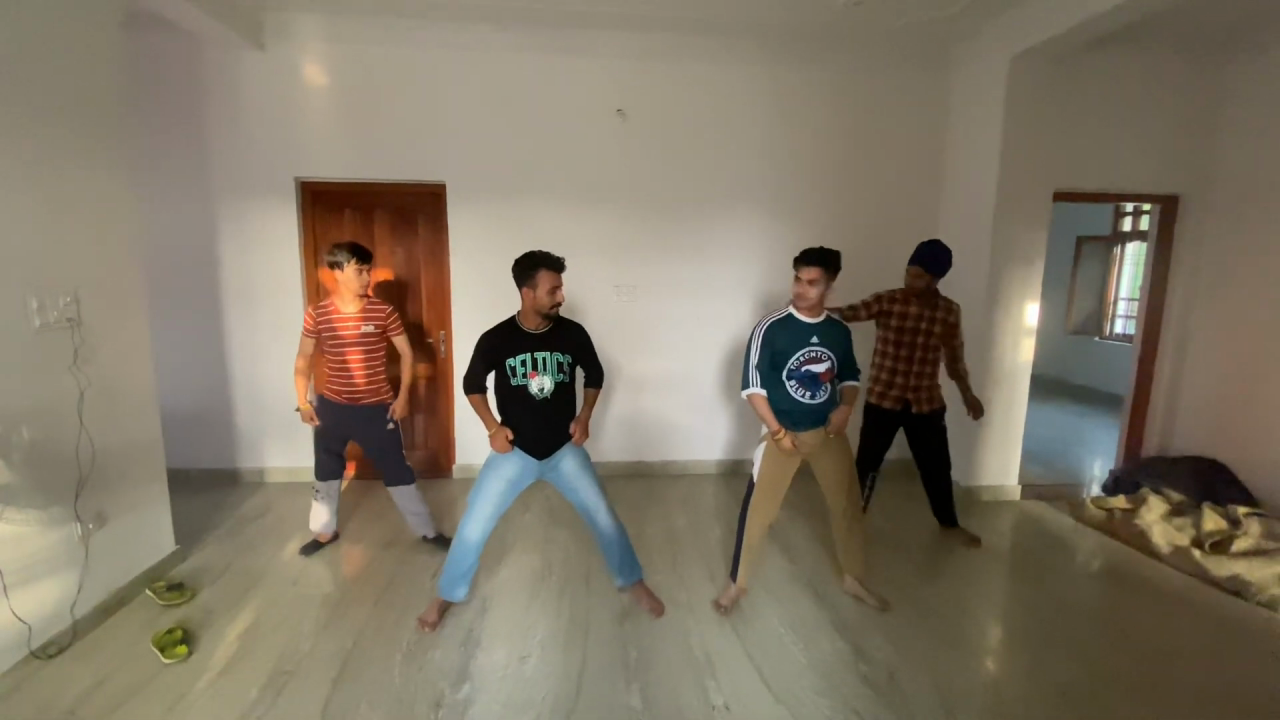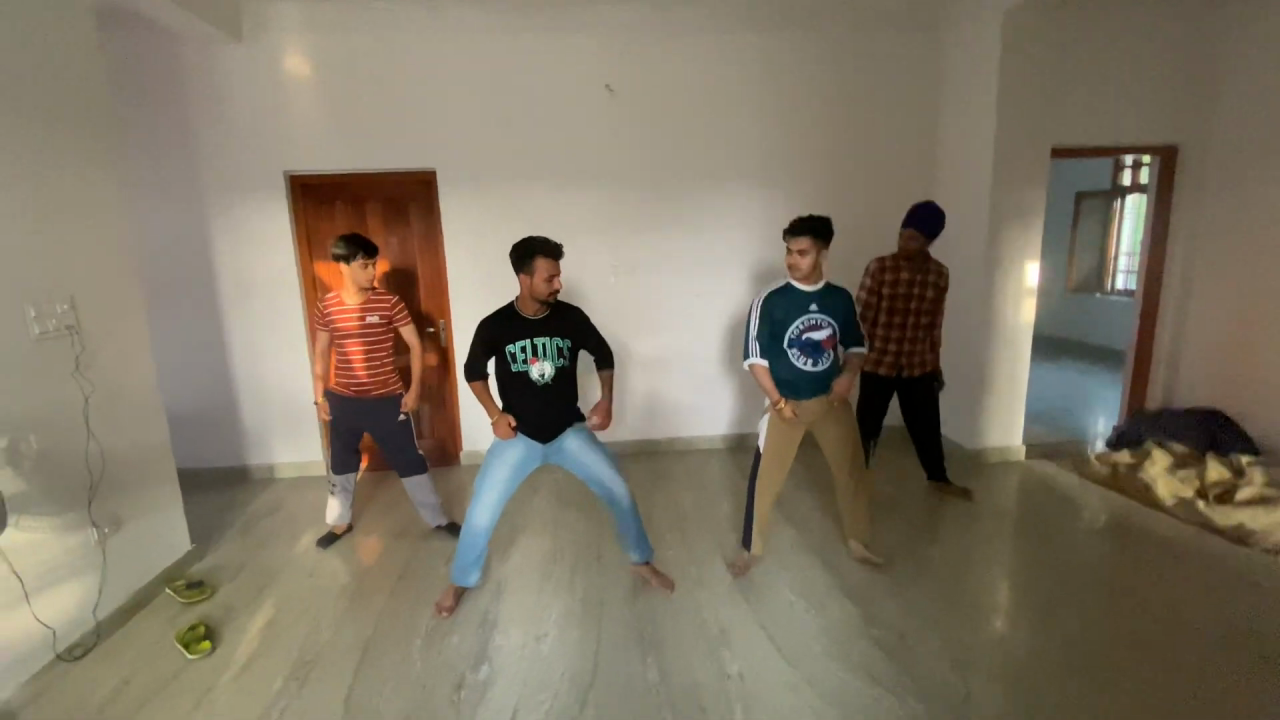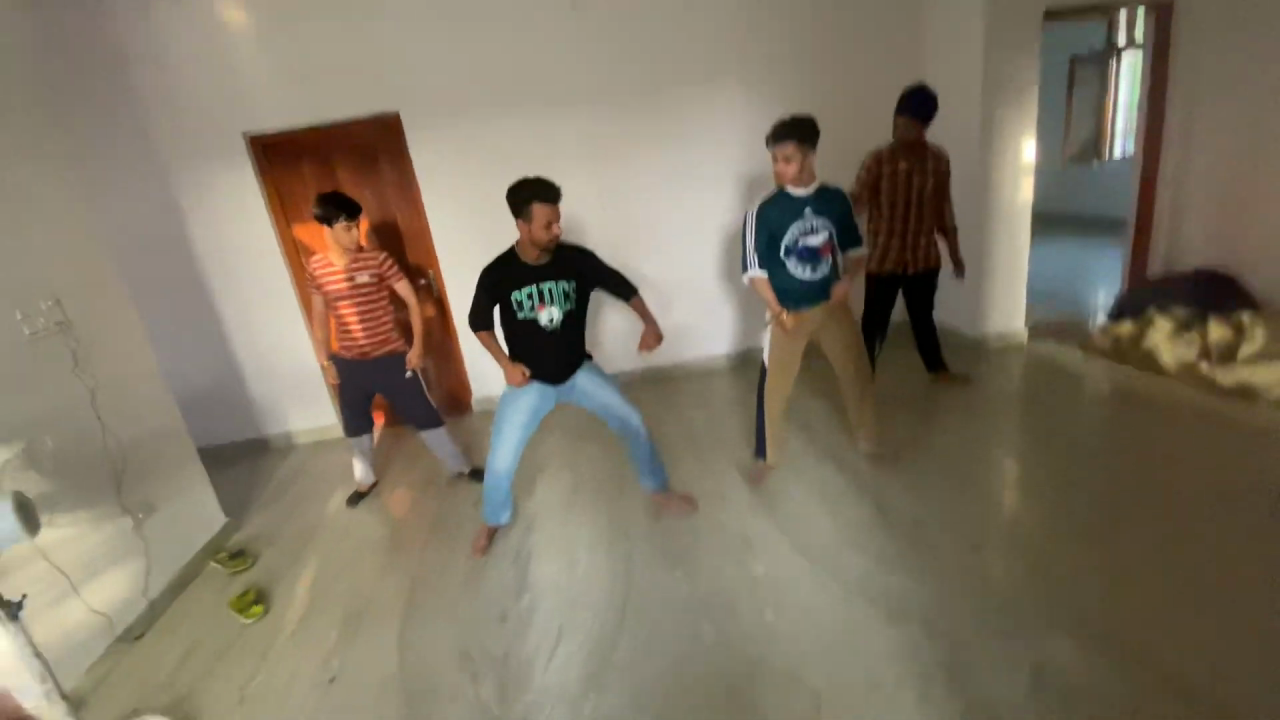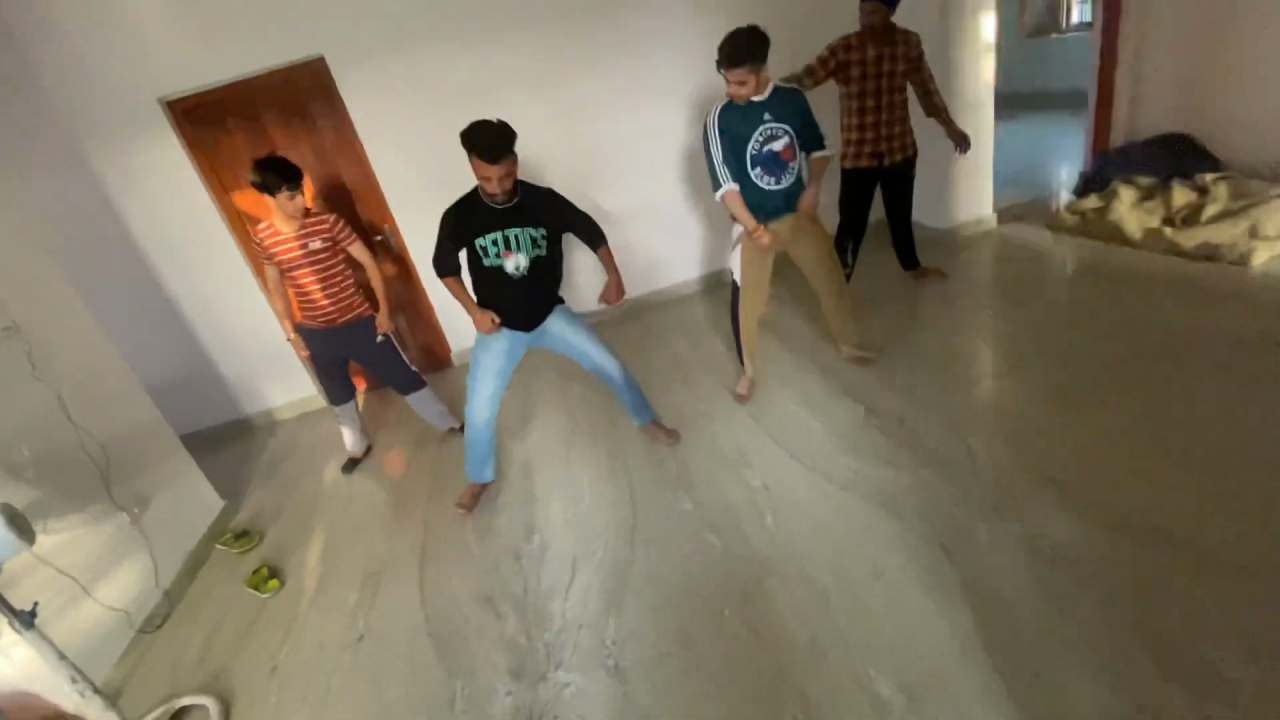
dt=0.2s
person 1, frame 1
left shoulder: (573, 334)
right shoulder: (496, 339)
left elbow: (594, 375)
right elbow: (473, 384)
left wrist: (584, 417)
right wrist: (493, 427)
left hip: (563, 449)
right hip: (514, 450)
left knee: (604, 520)
right knee: (473, 529)
left ankle: (633, 582)
right ankle: (445, 597)
person 1, frame 2
left shoulder: (572, 317)
right shoulder: (495, 326)
left elbow: (604, 356)
right elbow: (474, 371)
left wrist: (606, 400)
right wrist: (495, 414)
left hip: (569, 430)
right hip: (519, 435)
left knee: (619, 492)
right knee: (480, 516)
left ankle: (642, 561)
right ankle: (460, 582)
person 1, frame 3
left shoulder: (576, 259)
right shoulder: (497, 273)
left elbow: (621, 285)
right elbow: (479, 320)
left wrist: (649, 323)
right wrist: (505, 363)
left hip: (578, 370)
right hip: (530, 380)
left knee: (633, 424)
right knee: (501, 461)
left ankle: (659, 490)
right ankle: (493, 521)
person 1, frame 4
left shoulder: (544, 201)
right shoulder: (459, 216)
left elbow: (590, 231)
right elbow: (444, 266)
left wrist: (614, 276)
right wrist: (474, 309)
left hip: (550, 315)
right hip: (500, 327)
left knee: (611, 367)
right knee: (479, 413)
left ankle: (648, 422)
right ankle: (479, 479)
person 2, frame 1
left shoulder: (840, 332)
right shoulder: (770, 328)
left elbow: (850, 377)
right elbow: (753, 386)
left wrist: (845, 407)
right wrist: (778, 432)
left hip: (829, 432)
right hip: (783, 433)
left knee: (847, 505)
right knee: (757, 508)
left ankle: (852, 579)
right ankle: (736, 583)
person 2, frame 2
left shoulder: (841, 299)
right shoulder: (770, 301)
left elbow: (855, 345)
right elbow: (755, 356)
left wrist: (849, 375)
right wrist: (777, 402)
left hip: (831, 401)
right hip: (786, 403)
left knee: (851, 472)
right knee: (765, 478)
left ankle: (857, 542)
right ankle: (750, 549)
person 2, frame 3
left shoulder: (836, 200)
right shoulder: (765, 210)
left elbow: (854, 247)
right elbow: (754, 268)
left wrist: (847, 279)
right wrist: (779, 313)
left hip: (831, 307)
right hip: (788, 313)
left knee: (856, 373)
right knee: (773, 387)
left ankle: (865, 439)
right ankle: (765, 457)
person 2, frame 4
left shoulder: (792, 100)
right shoulder: (719, 120)
left elbow: (817, 148)
right elbow: (724, 183)
left wrist: (813, 188)
right wrist: (754, 230)
left hip: (798, 215)
right hip: (755, 226)
left knee: (831, 280)
right knee: (747, 302)
left ankle: (847, 343)
right ankle: (748, 371)
person 3, frame 1
left shoulder: (383, 312)
right shoulder: (317, 314)
left elbow: (406, 353)
right elbow: (303, 359)
left wrist: (403, 396)
right wrist: (303, 402)
left hip: (377, 408)
right hip: (332, 407)
left knee: (397, 473)
right knee: (326, 472)
left ankle: (427, 530)
right ankle: (324, 531)
person 3, frame 2
left shoulder: (389, 302)
right shoulder: (325, 307)
left elbow: (415, 345)
right elbow: (321, 353)
left wrist: (414, 389)
right wrist: (320, 396)
left hip: (387, 400)
right hip: (343, 400)
left knee: (410, 462)
right knee: (341, 466)
left ankle: (438, 518)
right ankle: (339, 523)
person 3, frame 3
left shoulder: (377, 260)
right shoulder: (315, 268)
left elbow: (412, 300)
right elbow: (319, 316)
left wrist: (417, 345)
right wrist: (325, 360)
left hip: (391, 358)
right hip: (349, 363)
left knee: (424, 416)
right knee: (356, 427)
left ankle: (460, 466)
right ankle: (365, 480)
person 3, frame 4
left shoulder: (327, 222)
right shoulder: (262, 237)
left elbow: (369, 263)
right elbow: (276, 288)
left wrist: (383, 308)
right wrist: (292, 333)
left hip: (358, 322)
right hip: (316, 333)
left knee: (405, 377)
right knee: (339, 397)
left ankle: (450, 423)
right ankle: (358, 447)
person 4, frame 1
left shoulder: (950, 311)
right shoulder: (886, 301)
left elbow: (953, 356)
right elbow: (849, 312)
left wrist: (968, 395)
left hip: (925, 401)
right hip: (883, 399)
left knee: (936, 465)
right knee: (868, 462)
left ankle: (949, 522)
person 4, frame 2
left shoulder: (940, 274)
right shoulder: (879, 268)
left elbow: (935, 323)
right elbow: (862, 314)
left wrist: (937, 364)
left hip: (919, 365)
right hip: (878, 364)
left knee: (927, 426)
right knee: (868, 428)
left ankle: (939, 479)
person 4, frame 3
left shoulder: (939, 161)
right shoulder: (877, 161)
left elbow: (943, 209)
right elbow: (857, 203)
left wrist: (954, 250)
left hip: (924, 258)
right hip: (883, 260)
left knee: (923, 318)
right knee: (874, 325)
left ankle: (937, 368)
person 4, frame 4
left shoulder: (909, 43)
right shoulder: (843, 50)
left elbow: (926, 87)
right elbow: (807, 77)
left wrist: (950, 126)
left hip: (900, 149)
right hip: (858, 154)
left knee: (901, 214)
right knee: (851, 224)
left ankle: (912, 265)
